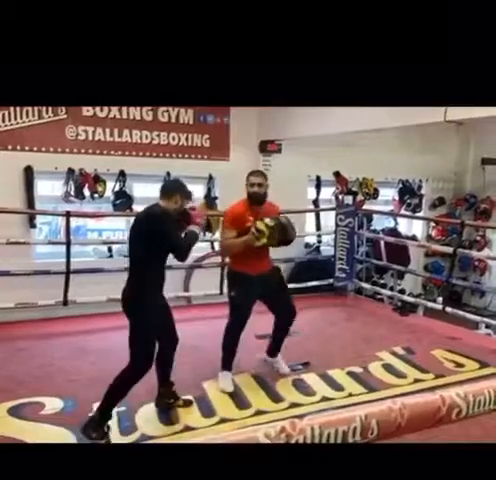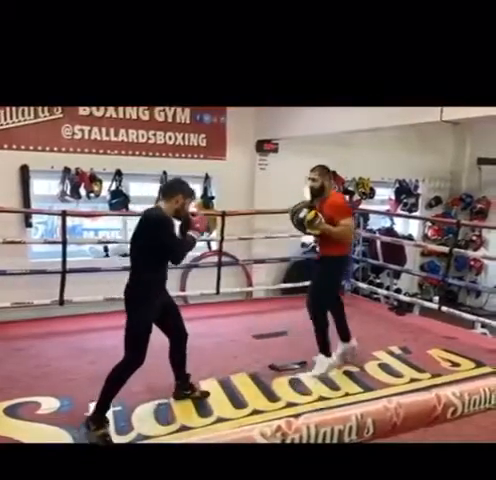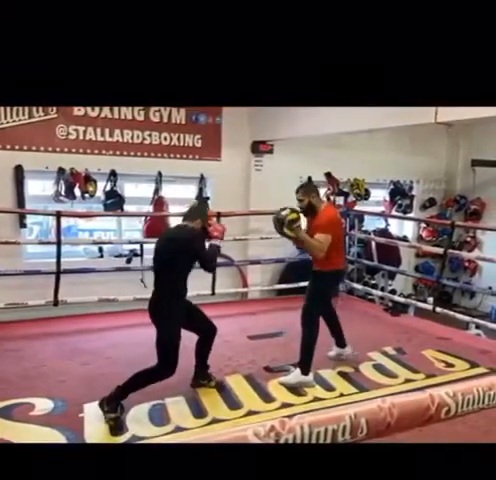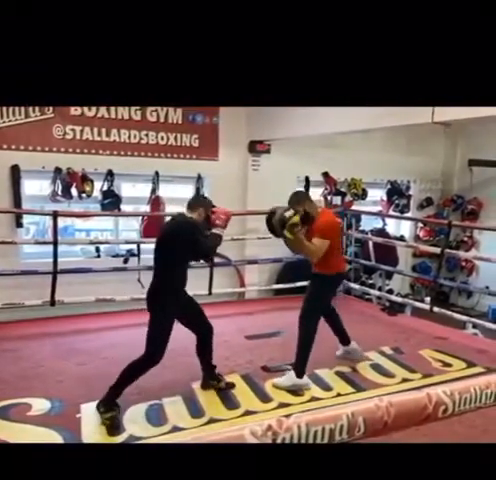
dt=1s
person 1, frame 1
left shoulder: (153, 216)
right shoulder: (159, 215)
left elbow: (166, 248)
right elbow: (181, 253)
left wrist: (185, 225)
right wrist: (195, 227)
left hip: (151, 293)
right hip: (141, 298)
left knee: (169, 341)
right knee: (141, 362)
left ankle: (165, 395)
right ankle: (97, 422)
person 1, frame 2
left shoulder: (158, 217)
right shoulder: (158, 219)
left elbow: (171, 248)
right elbow: (176, 255)
left wrist: (187, 229)
right wrist: (194, 232)
left hip: (156, 291)
right hip: (141, 295)
left knee: (179, 336)
right knee: (134, 357)
left ankle: (183, 386)
right ankle: (97, 417)
person 1, frame 3
left shoulder: (172, 234)
right shoulder: (189, 234)
right elbow: (208, 264)
left wrist: (205, 238)
right wrist: (215, 240)
left hip: (174, 302)
right hip: (166, 307)
left knee: (208, 330)
right knee: (166, 367)
left ankle: (201, 375)
right ankle: (112, 401)
person 1, frame 4
left shoulder: (180, 224)
right shoulder: (186, 225)
left elbow: (196, 251)
right elbow: (206, 253)
left wrist: (210, 230)
right wrist: (218, 228)
left hip: (176, 293)
right hip: (163, 296)
left knee: (205, 330)
right knee: (154, 354)
left ankle: (210, 377)
right ankle: (108, 401)
person 2, frame 1
left shoulder: (272, 210)
right shoulder: (235, 211)
right elbow: (225, 248)
right wrist: (250, 238)
left hip: (267, 272)
right hip: (241, 275)
left knee: (288, 313)
right knee: (237, 323)
left ankle: (272, 355)
right ankle: (225, 371)
person 2, frame 2
left shoulder: (337, 201)
right shoulder: (320, 200)
left elbow: (348, 233)
left wrist: (322, 226)
right wrist: (312, 225)
left hip: (334, 259)
right hip: (328, 257)
left knee: (316, 303)
right knee: (332, 299)
left ankle: (325, 356)
right ankle: (346, 342)
person 2, frame 3
left shoulder: (327, 217)
right shoulder: (318, 213)
left elbow: (318, 250)
right elbow: (310, 243)
left wrist: (297, 232)
right wrist: (296, 233)
left hip: (328, 272)
right hip: (327, 270)
left knee: (309, 317)
right knee: (325, 308)
left ankle: (304, 373)
right ankle: (341, 347)
person 2, frame 4
left shoulder: (325, 222)
right shoulder: (311, 218)
left elbow: (313, 255)
right elbow: (296, 248)
left wrist: (296, 233)
right wrist: (286, 232)
left hip: (328, 275)
right hip: (327, 273)
left knee: (307, 319)
right knee: (324, 308)
left ankle: (298, 376)
right ankle: (349, 346)
